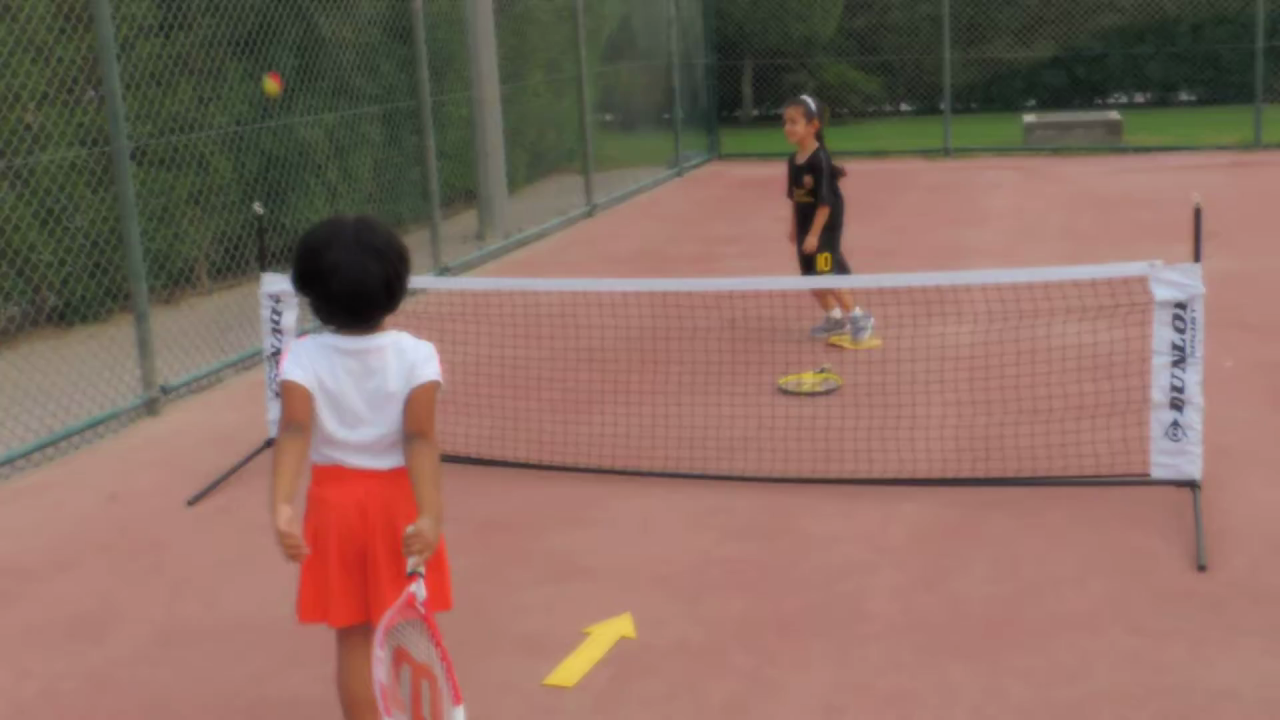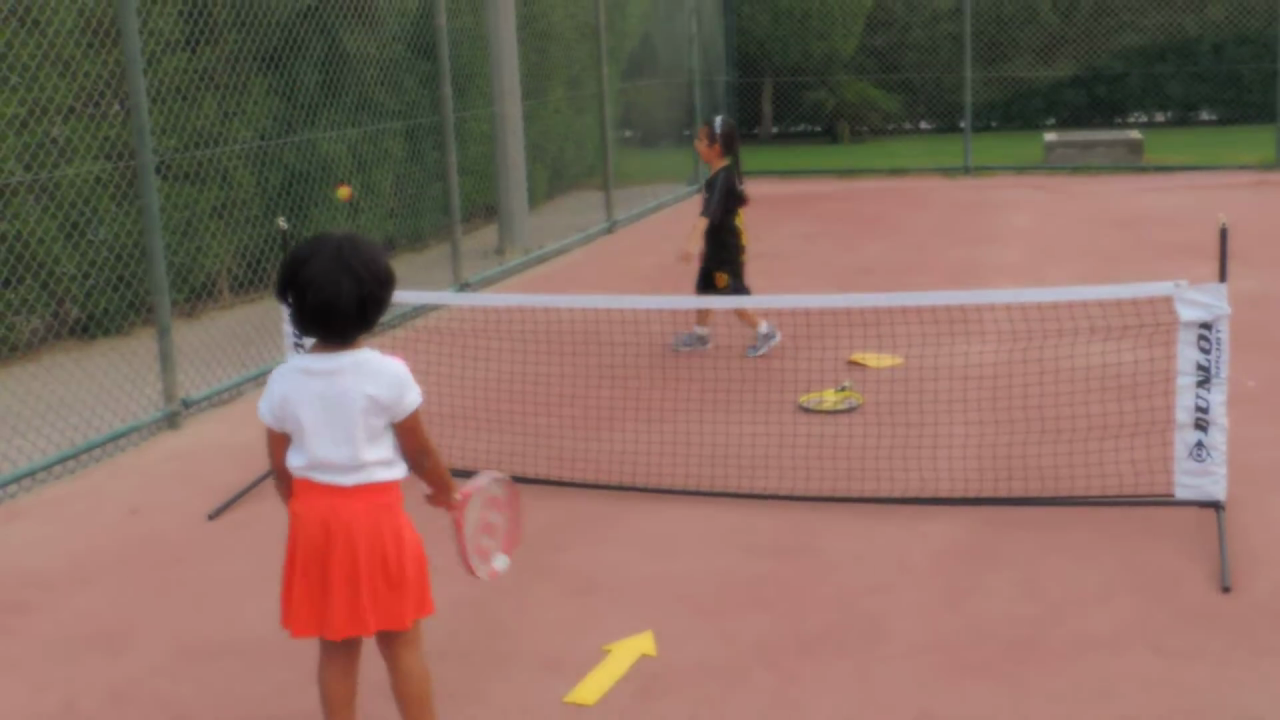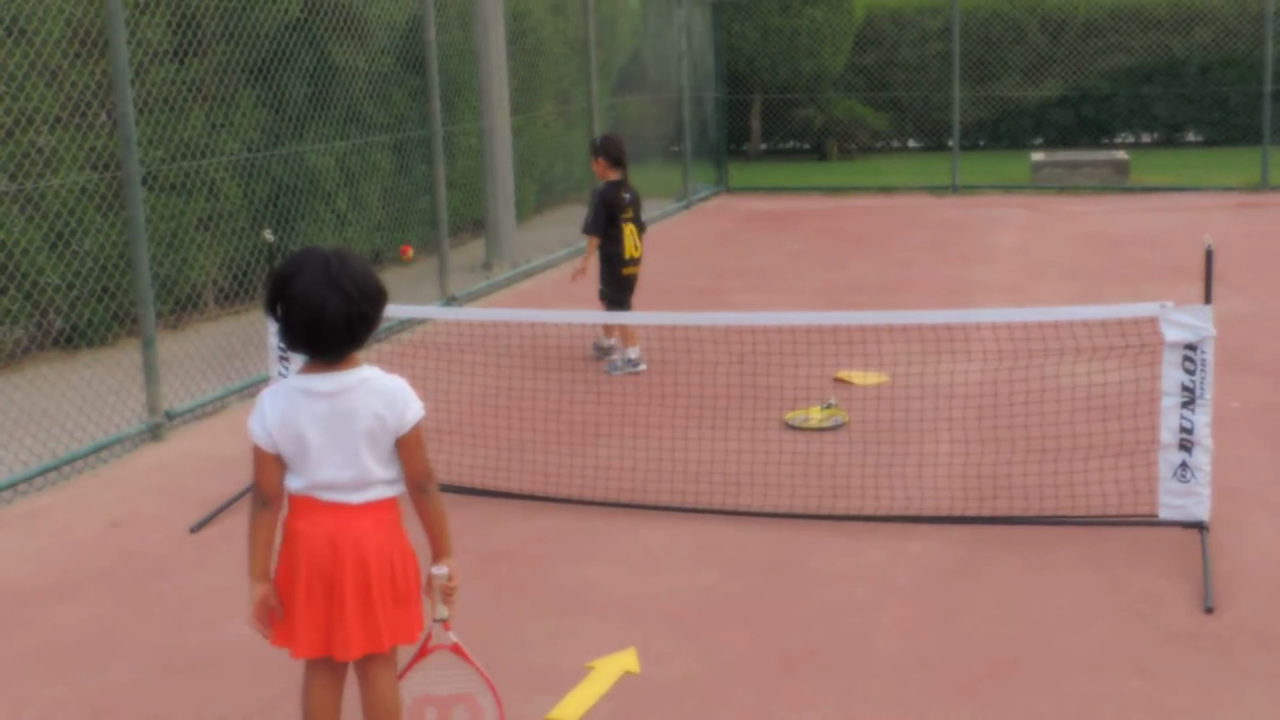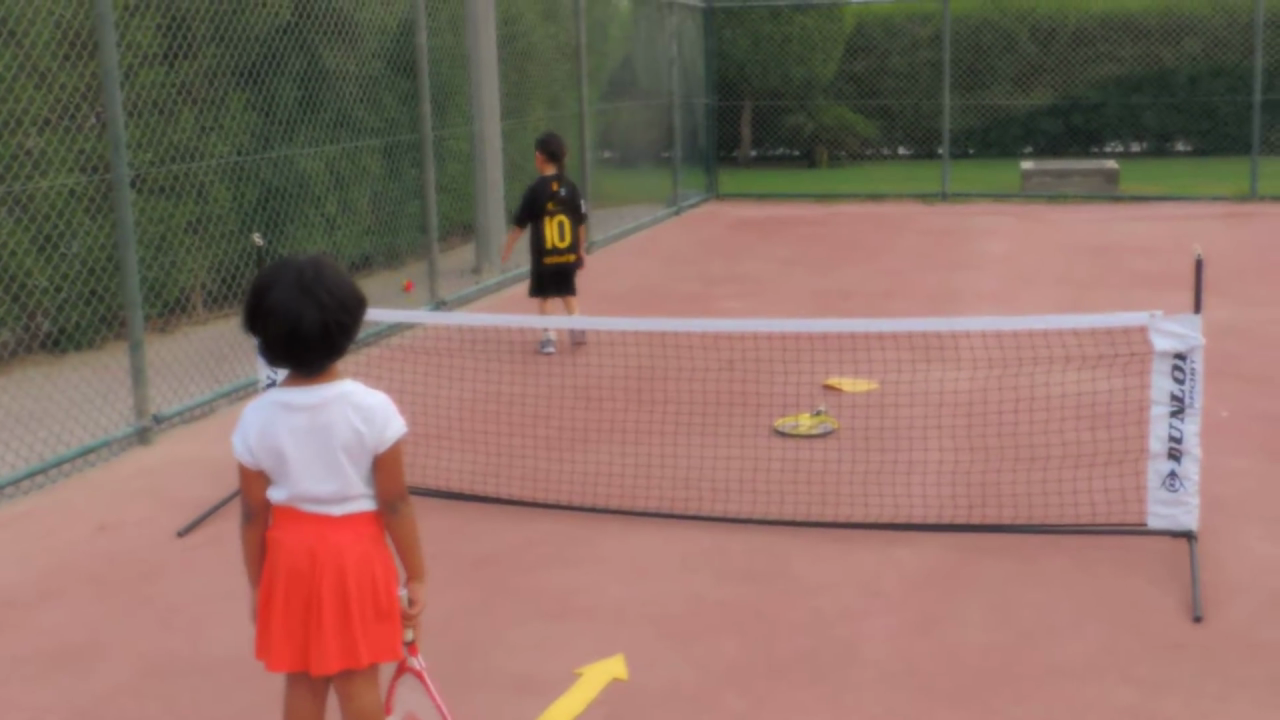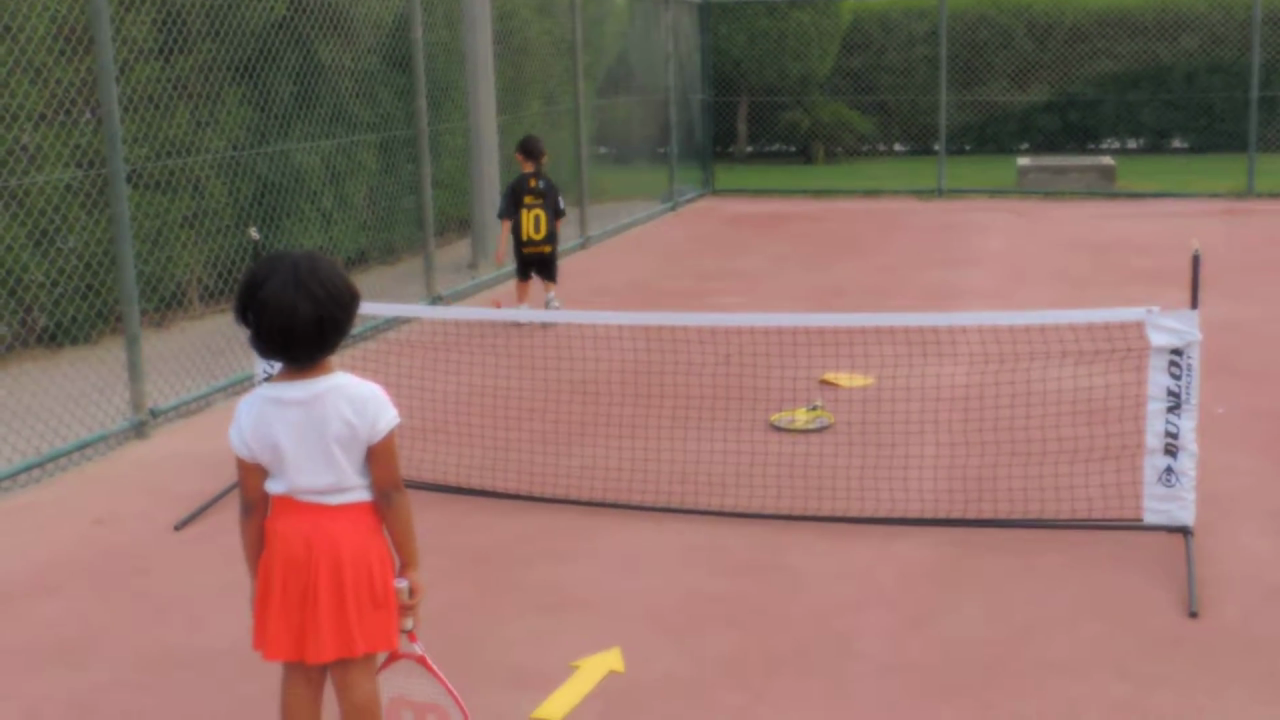
dt=0.7s
person 1, frame 1
left shoulder: (303, 357)
right shoulder: (416, 354)
left elbow: (296, 430)
right elbow: (420, 439)
left wrist: (282, 504)
right wrist: (430, 513)
left hip: (335, 504)
right hip: (398, 502)
left knee: (352, 639)
person 1, frame 2
left shoulder: (283, 382)
right shoulder: (388, 375)
left elbow: (281, 469)
right elbow: (419, 453)
right wrist: (446, 490)
left hip: (314, 519)
right hip: (376, 517)
left knee: (336, 644)
right knee: (400, 641)
person 1, frame 3
left shoulder: (275, 403)
right shoulder: (391, 392)
left elbow: (266, 499)
right elbow: (421, 484)
left wrist: (260, 576)
right wrist: (443, 555)
left hip: (311, 539)
right hip: (374, 537)
left knee: (322, 664)
right knee: (377, 663)
person 1, frame 4
left shoulder: (257, 417)
right shoulder: (372, 408)
left elbow: (253, 513)
right elbow: (394, 503)
left wrist: (257, 584)
right wrist: (415, 576)
left hip: (292, 554)
right hip: (355, 553)
left knee: (302, 678)
right knee: (358, 678)
person 1, frame 5
left shoulder: (252, 411)
right shoulder: (365, 399)
left elbow: (252, 506)
right elbow: (390, 493)
left wrist: (256, 575)
right wrist: (409, 564)
left hip: (289, 542)
right hip: (352, 542)
left knee: (300, 669)
right knee: (355, 670)
person 2, frame 1
left shoulder: (821, 159)
right shoulder: (793, 160)
left elbow: (826, 201)
left wrist: (813, 235)
right wrist: (794, 228)
left hip: (824, 229)
right hip: (807, 227)
left knee: (829, 277)
right knee: (811, 278)
left ankle: (859, 317)
right ankle: (834, 318)
person 2, frame 2
left shoulder: (722, 179)
right shoulder: (723, 175)
left elbow: (708, 214)
left wrist: (694, 242)
right wrist: (703, 242)
left hip: (725, 247)
right hip: (717, 245)
left knee: (732, 294)
right knee: (704, 289)
left ankle: (765, 332)
right ankle: (700, 334)
person 2, frame 3
left shoulder: (603, 194)
right shoulder: (632, 193)
left elbow: (595, 233)
right elbow: (641, 230)
left wrist: (585, 261)
right wrist: (638, 260)
left hip: (614, 263)
right hip: (633, 262)
left knee: (619, 309)
right knee: (610, 303)
left ankle: (634, 357)
right ankle: (608, 343)
person 2, frame 4
left shoulder: (534, 190)
right shoulder: (571, 188)
left elbow: (519, 224)
right elbow: (581, 222)
left wrist: (507, 248)
right wrist: (581, 250)
left hip: (544, 255)
right hip: (569, 253)
left knee: (544, 297)
right knee: (568, 292)
left ankle: (548, 337)
person 2, frame 5
left shoulder: (515, 187)
right shoulder: (550, 186)
left elbow: (506, 219)
right elbow: (558, 217)
left wrist: (501, 247)
right wrist: (552, 239)
left hip: (524, 245)
right hip: (547, 244)
left knee: (523, 277)
right knee: (548, 275)
left ankle: (523, 309)
right ankle: (551, 296)
